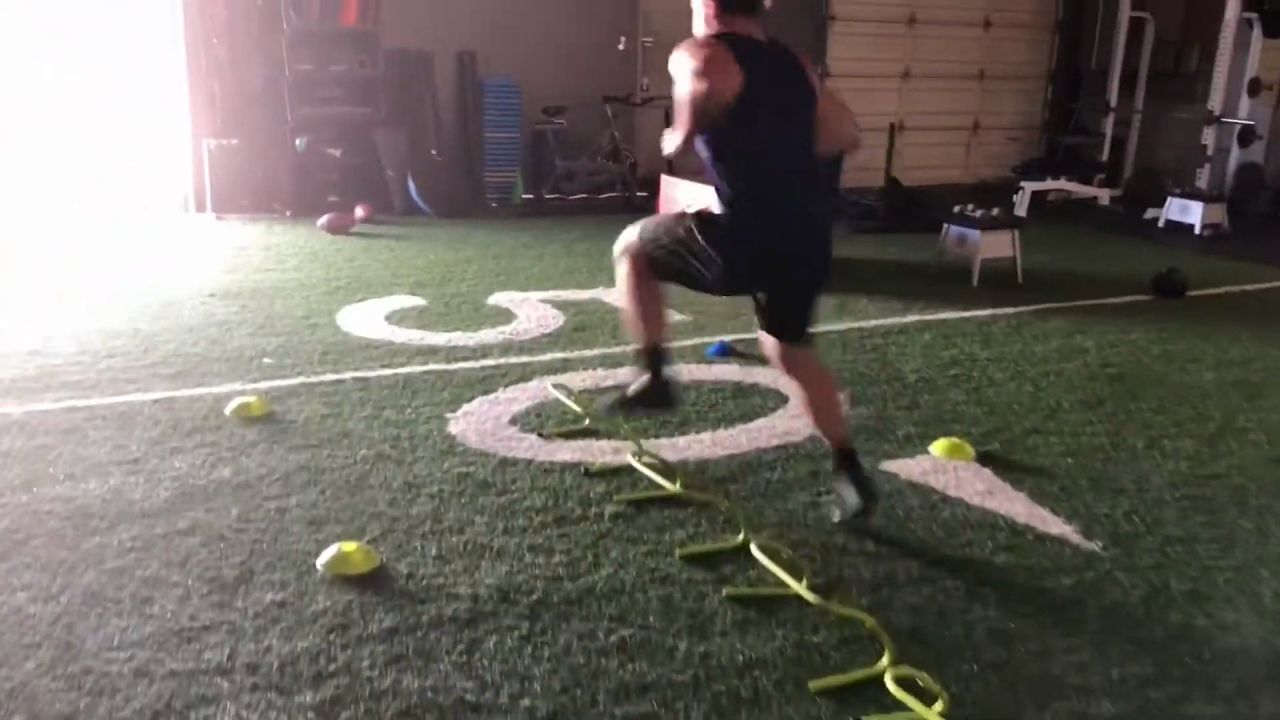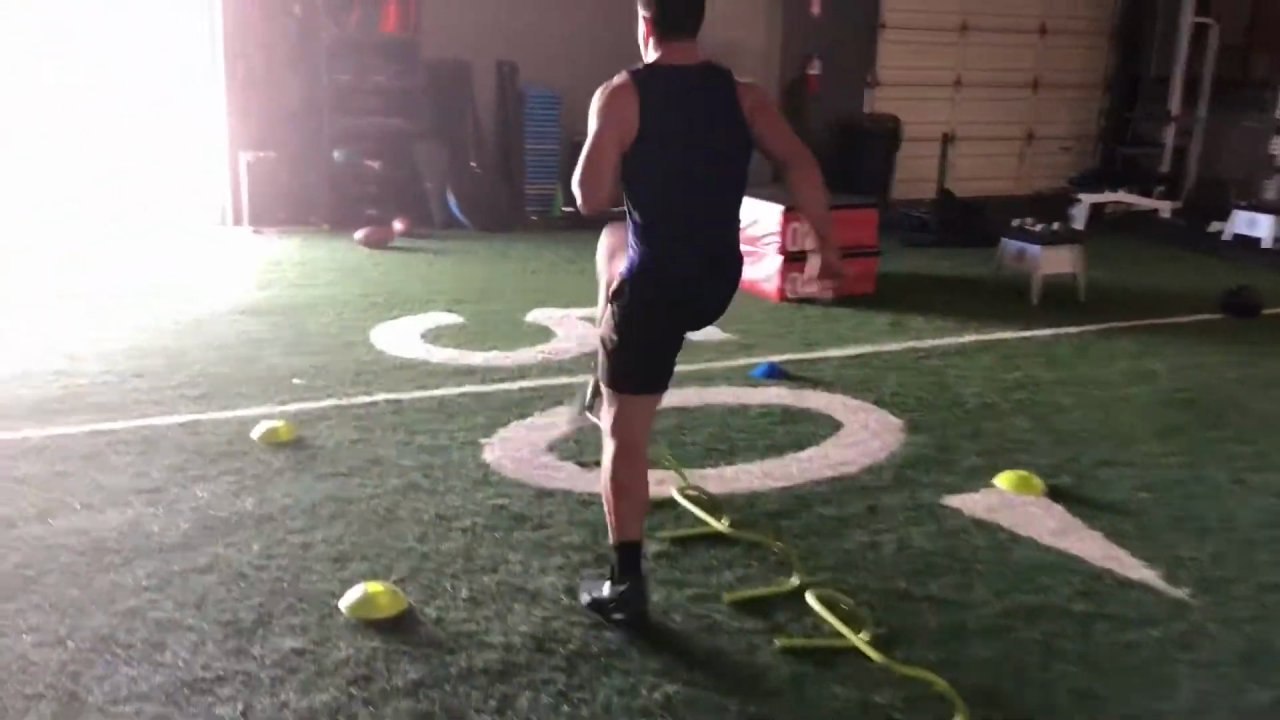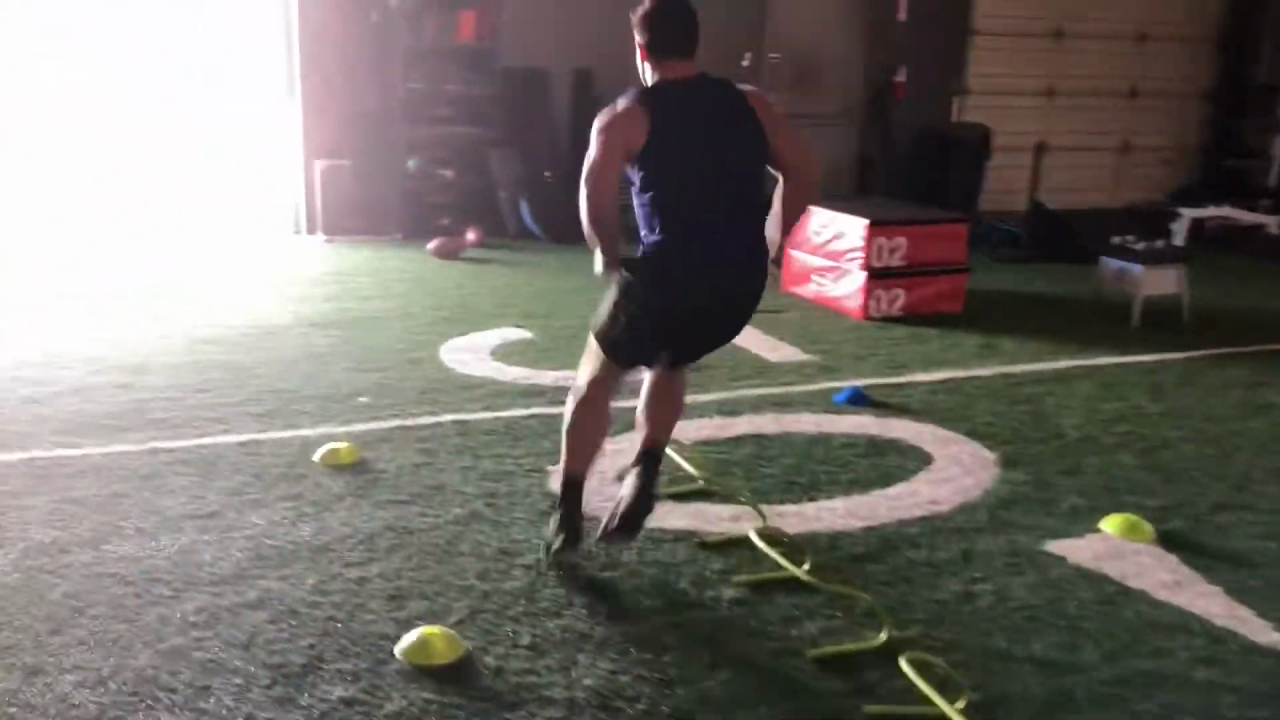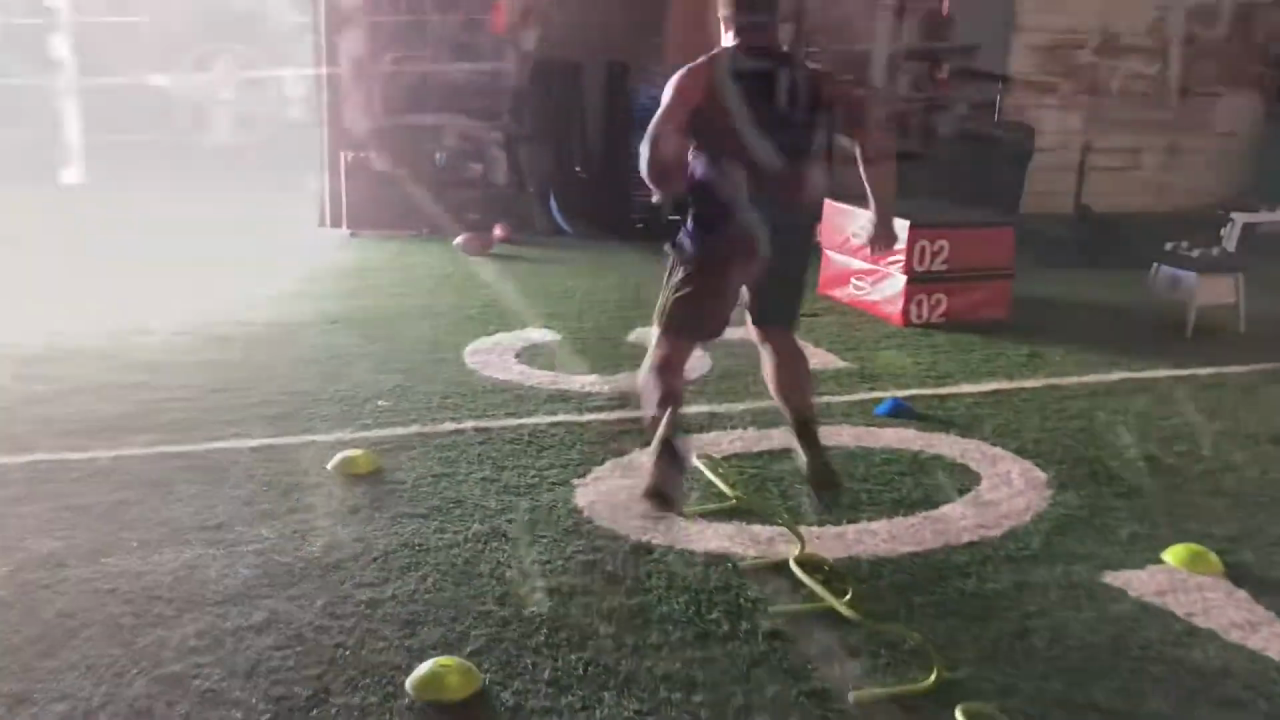
dt=0.3s
person 1, frame 1
left shoulder: (704, 56)
right shoulder: (793, 67)
left elbow: (701, 100)
right elbow: (834, 139)
left wrist: (676, 140)
left hip: (746, 239)
right hip: (808, 246)
left knee: (633, 248)
right knee: (792, 352)
left ankle: (654, 377)
right ankle: (851, 474)
person 1, frame 2
left shoulder: (622, 93)
right shoulder: (744, 97)
left elbow: (590, 194)
right elbow: (801, 166)
left wrist: (622, 196)
right wrist: (826, 246)
left hip: (657, 280)
right hip: (719, 279)
left knee: (625, 430)
right knee: (616, 244)
right ankle: (608, 382)
person 1, frame 3
left shoulder: (628, 117)
right shoulder: (746, 104)
left elbow: (594, 186)
right elbow: (801, 173)
left wrist: (607, 253)
right wrist: (778, 236)
left hip: (669, 281)
right hip: (737, 288)
left knee: (594, 388)
right knee: (665, 379)
left ankle: (568, 520)
right ankle: (644, 480)
person 1, frame 4
left shoulder: (699, 76)
right shoulder: (814, 82)
left elbow: (655, 159)
right elbow: (868, 139)
left wrist: (674, 188)
right wrist: (884, 212)
left hip: (719, 239)
right hip: (788, 238)
left knee: (671, 350)
right knee: (776, 341)
left ankle: (667, 437)
right ankle: (811, 452)
